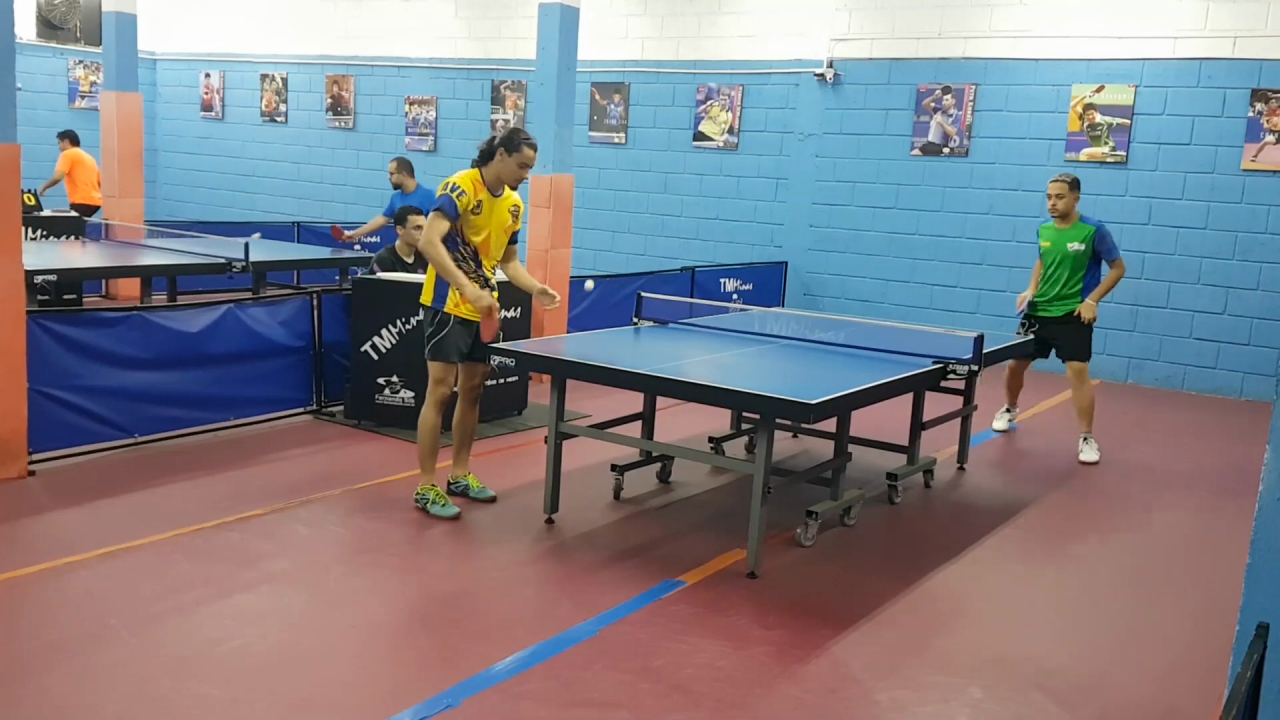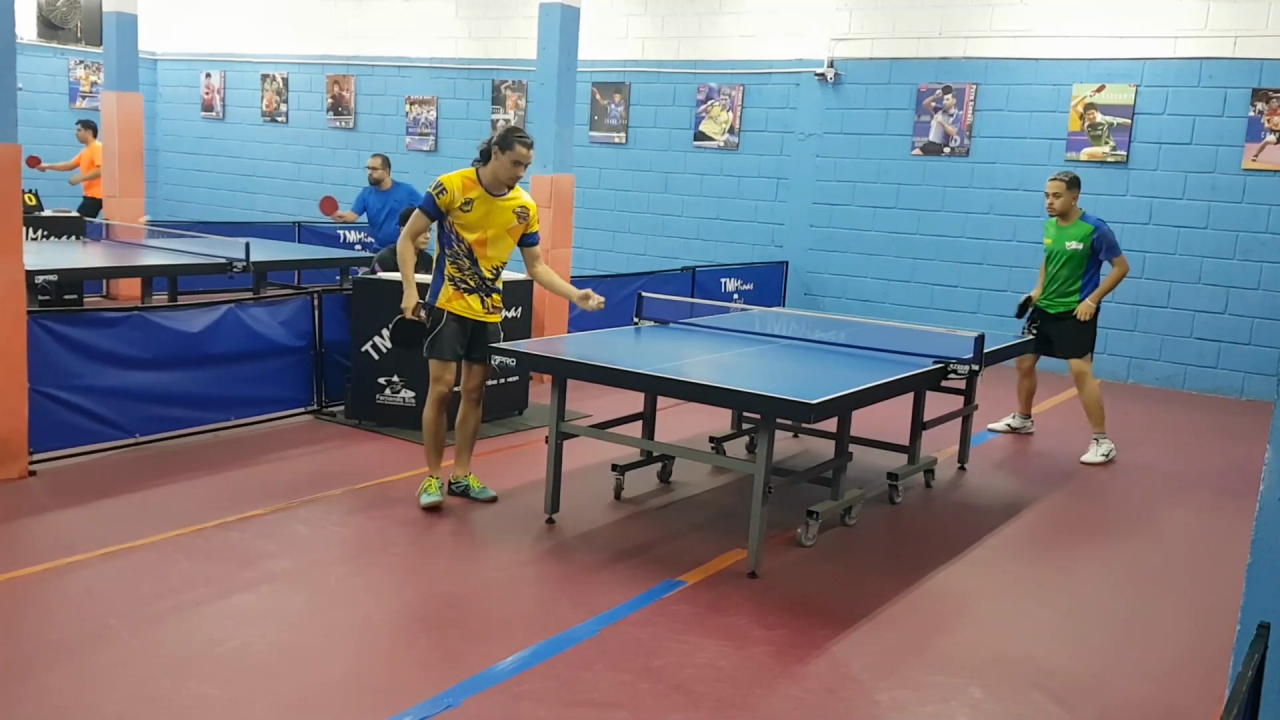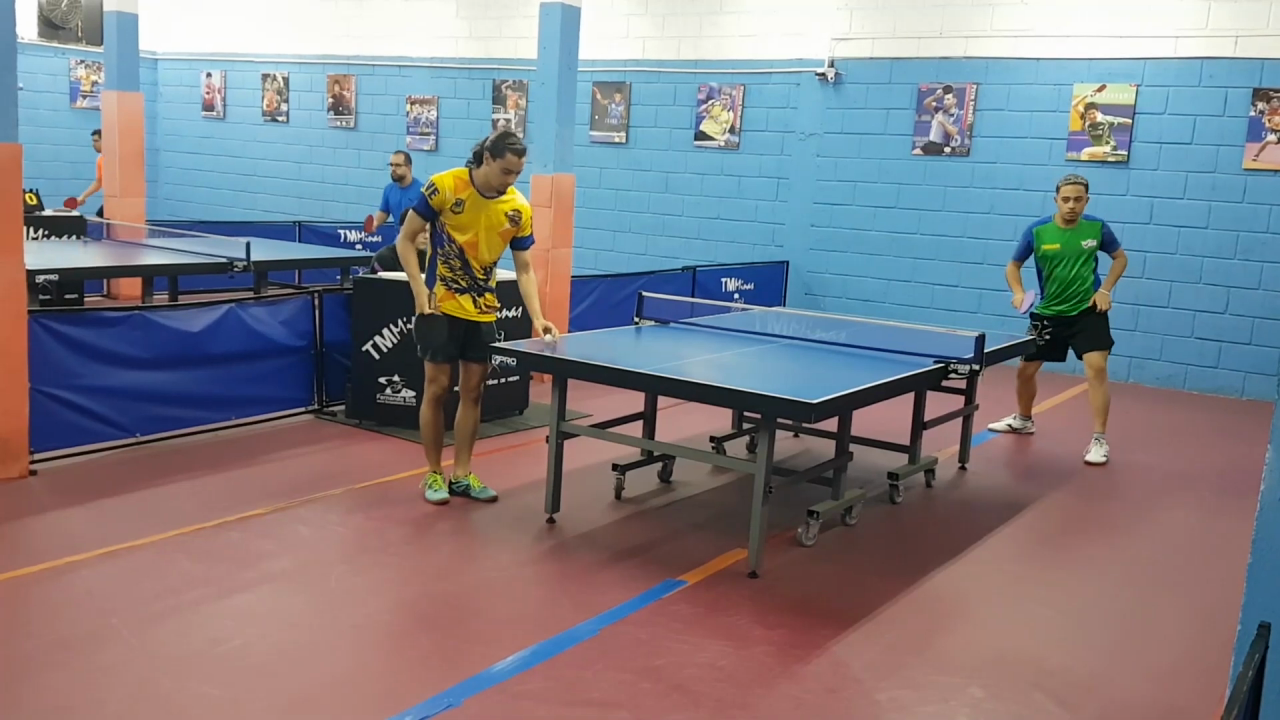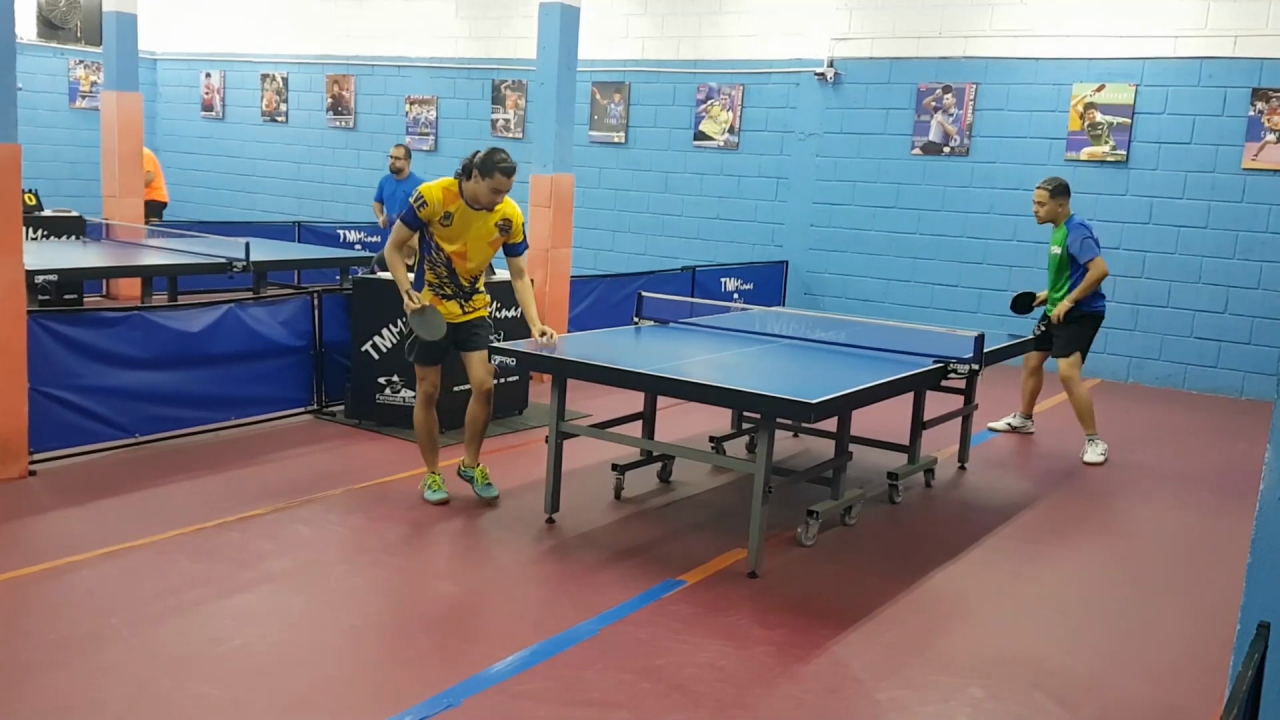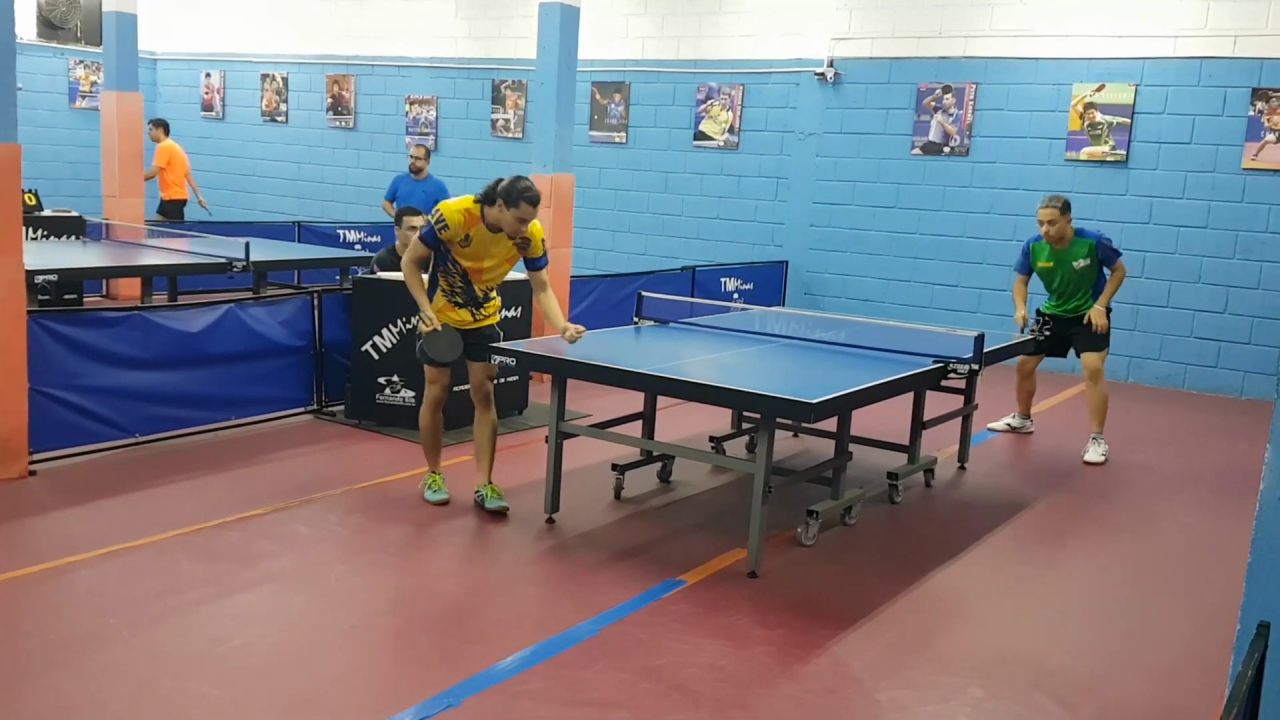
dt=0.4s
person 1, frame 1
left shoulder: (514, 204)
right shoulder: (459, 188)
right elbow: (429, 243)
left wrist: (535, 288)
right wrist: (467, 288)
left hip: (484, 310)
right hip: (448, 305)
left knee: (472, 391)
right knee: (440, 391)
left ankle: (460, 475)
right ankle: (426, 487)
person 1, frame 2
left shoulder: (525, 207)
right shoulder: (451, 187)
left elbow: (536, 266)
right elbow: (407, 238)
left wrist: (574, 294)
right wrist: (409, 290)
left hip: (488, 311)
right hip: (447, 305)
left knee: (474, 392)
right knee: (441, 389)
left ankle: (461, 475)
right ankle: (433, 477)
person 1, frame 3
left shoulder: (519, 208)
right shoulder: (443, 187)
left elbow: (524, 269)
right elbow: (405, 239)
left wrist: (537, 318)
right wrist: (419, 289)
left hip: (483, 312)
right hip: (440, 307)
left knee: (472, 392)
right knee: (436, 390)
left ankle: (462, 474)
right ankle: (433, 473)
person 1, frame 4
left shoulder: (510, 216)
right shoulder: (431, 196)
left elbow: (519, 275)
right elbow: (393, 248)
left wrist: (534, 323)
right wrist: (408, 292)
left hip: (474, 311)
right hip: (430, 311)
left knee: (484, 386)
right knee: (428, 391)
left ankle: (471, 464)
right ankle: (432, 474)
person 1, frame 5
left shoulder: (531, 234)
right shoulder: (451, 214)
left elbow: (542, 289)
right elbow: (410, 263)
left wrist: (561, 325)
right wrist: (426, 311)
left hip: (484, 318)
right hip: (442, 317)
left knee: (484, 395)
right knee: (436, 393)
left ankle: (484, 485)
right ankle: (433, 475)
person 2, frame 1
left shoulder: (1094, 231)
right shoulder: (1044, 230)
left elbow: (1118, 268)
left wrist: (1092, 300)
right wrist: (1031, 289)
left hip: (1073, 314)
right hip: (1038, 311)
left knee: (1078, 371)
right knee: (1015, 364)
left ankle: (1087, 438)
right ankle: (1009, 409)
person 2, frame 2
left shoulder: (1095, 229)
right shoulder: (1049, 226)
left elbow: (1121, 267)
left wrist: (1092, 300)
right wrist: (1038, 289)
left hip: (1076, 313)
right hip: (1044, 309)
left knee: (1081, 371)
right knee: (1024, 362)
left ankle: (1102, 441)
right ankle: (1023, 419)
person 2, frame 3
left shoulder: (1098, 227)
right shoulder: (1036, 231)
left elbow: (1120, 257)
right elbow: (1013, 266)
left wrist: (1105, 290)
right wrist: (1018, 292)
left hip: (1088, 311)
right hip: (1048, 314)
left knee: (1096, 368)
right knee: (1025, 370)
left ankle: (1098, 439)
right ankle: (1023, 419)
person 2, frame 4
left shoulder: (1076, 231)
right shoulder: (1058, 228)
left elbow: (1100, 270)
left wrist: (1069, 301)
left hip: (1080, 314)
right hip: (1056, 312)
left knee: (1068, 374)
right knee: (1031, 363)
left ankle: (1094, 440)
right ankle: (1023, 419)
person 2, frame 5
left shoulder: (1094, 242)
right shoulder: (1033, 246)
left elbow: (1119, 270)
right elbow: (1021, 281)
left wrist: (1099, 305)
right wrist: (1020, 309)
left hip: (1088, 316)
right hip: (1053, 314)
left knee: (1093, 369)
right knee: (1024, 364)
left ankle: (1097, 440)
right ankle: (1022, 419)
